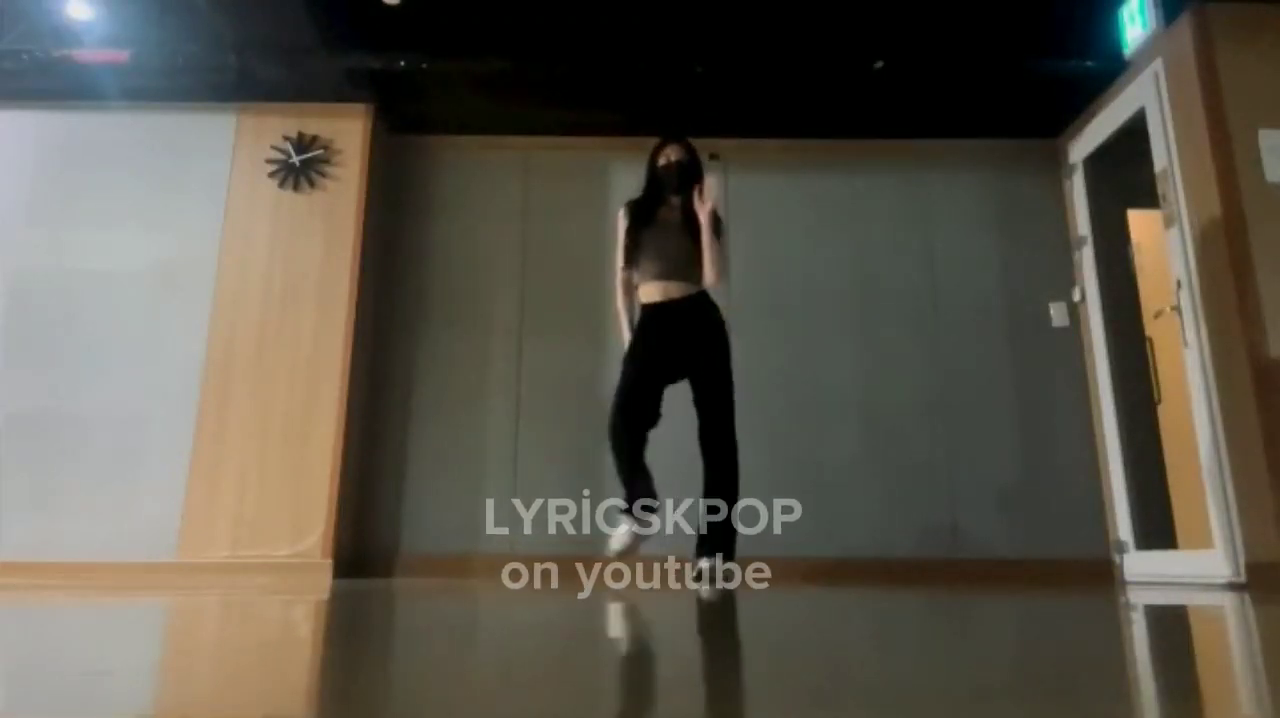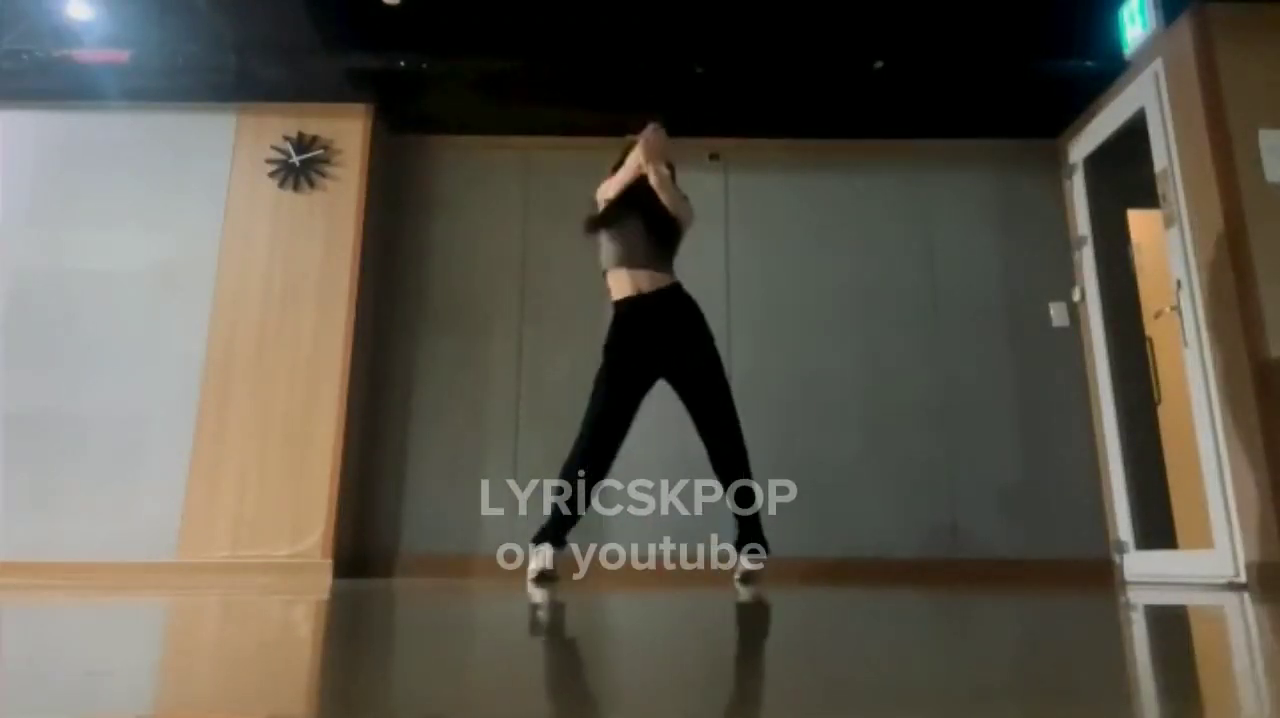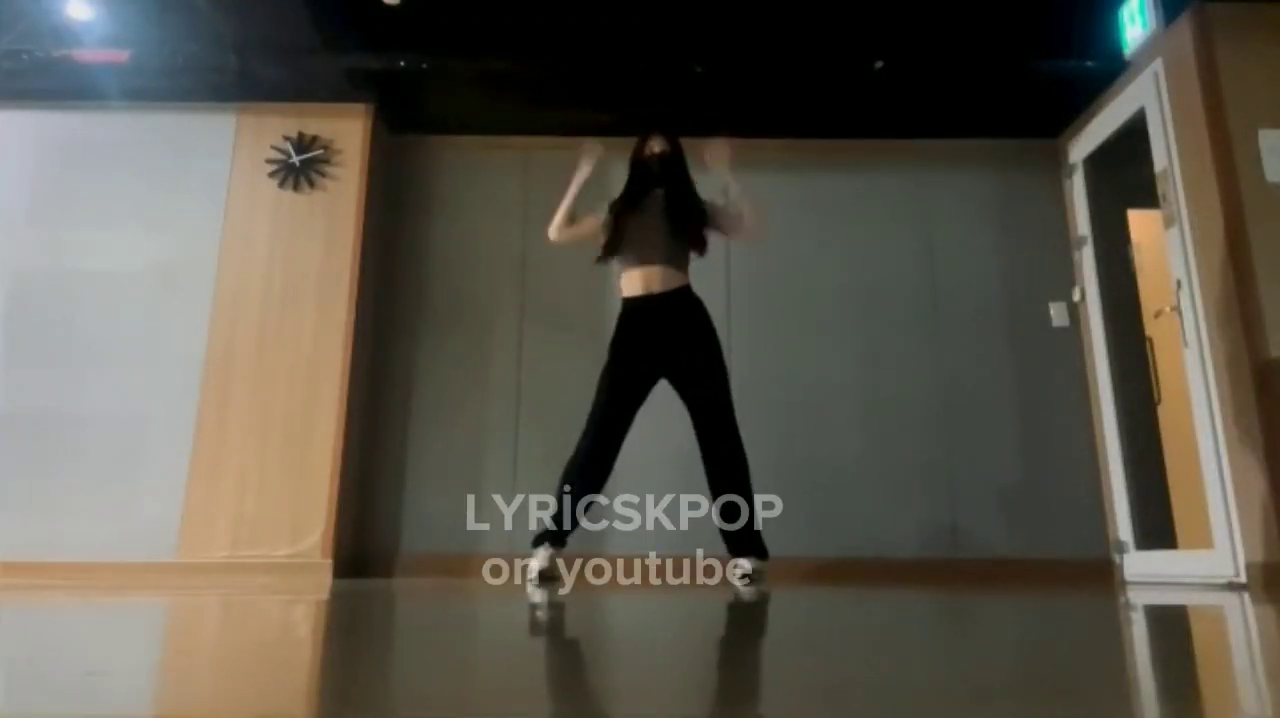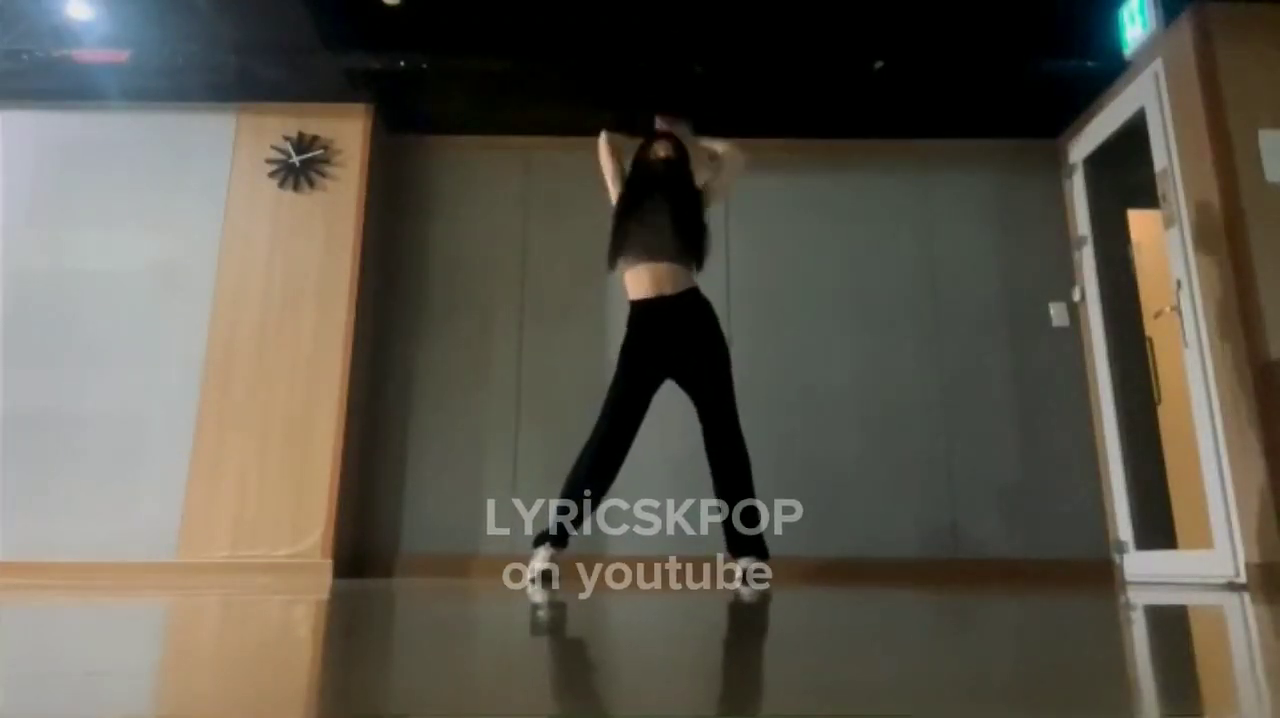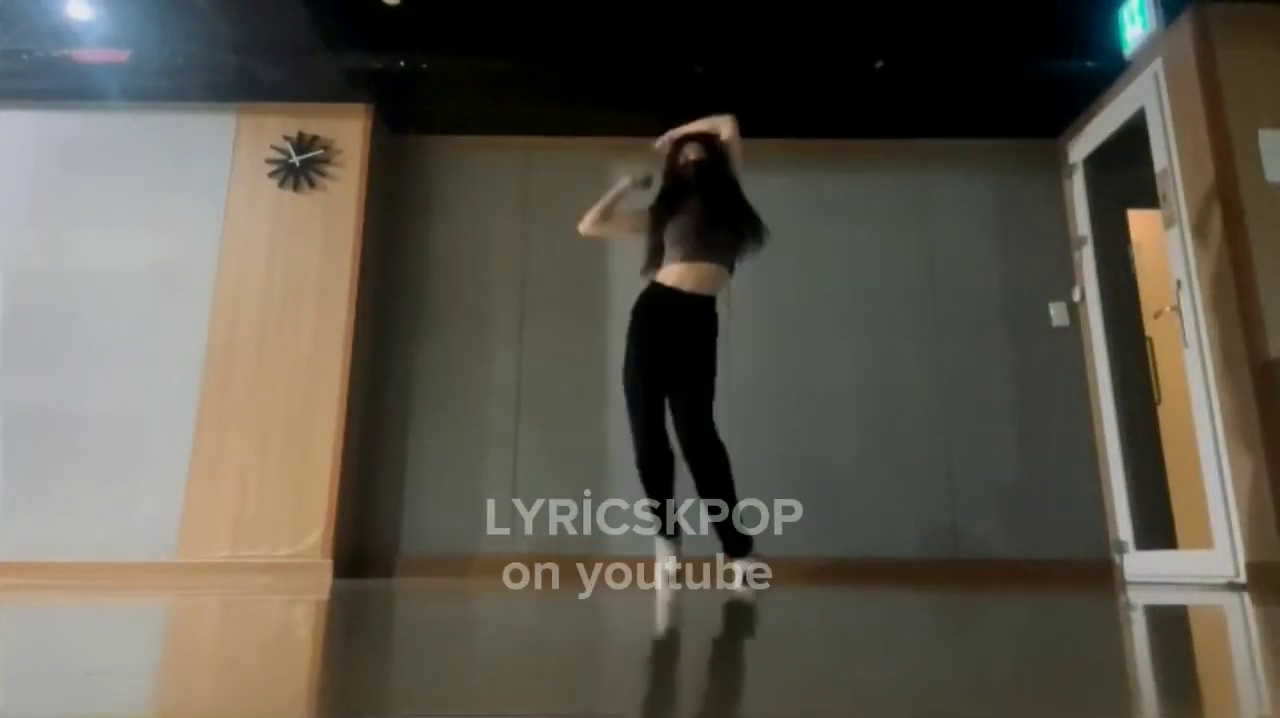
dt=0.5s
person 1, frame 1
left shoulder: (705, 216)
right shoulder: (632, 214)
left elbow: (714, 275)
right elbow: (624, 281)
left wrist: (705, 220)
right wrist: (628, 336)
left hip: (701, 324)
right hip: (654, 325)
left knee: (718, 435)
right knee: (625, 423)
left ankle: (713, 551)
right ankle: (639, 510)
person 1, frame 2
left shoulder: (675, 206)
right shoulder: (608, 195)
left elbow: (674, 202)
right elbow: (613, 187)
left wrist: (657, 165)
right wrist: (637, 160)
left hip: (677, 316)
right hip: (629, 325)
left knee: (722, 431)
right knee: (597, 436)
left ankle: (751, 547)
right ankle: (548, 544)
person 1, frame 3
left shoulder: (691, 206)
right shoulder: (620, 210)
left elbow: (746, 226)
right elbow: (558, 233)
left wrist: (724, 173)
right wrist: (582, 176)
left hip: (686, 318)
right hip: (635, 323)
left knee: (720, 434)
right knee: (599, 434)
left ankle: (747, 550)
right ankle: (549, 543)
person 1, frame 4
left shoulder: (689, 203)
right shoulder: (626, 199)
left elbow: (734, 158)
right elbow: (606, 143)
left wrist: (687, 138)
right wrist: (654, 135)
left hip: (693, 321)
right hip: (644, 327)
left knee: (723, 433)
right knee: (609, 435)
left ankle: (747, 549)
right ankle: (549, 543)
person 1, frame 5
left shoulder: (726, 199)
right shoulder: (662, 209)
left elbow: (728, 126)
right elbow: (588, 227)
left wrist: (680, 132)
right wrist: (625, 186)
left hip: (697, 321)
right hip: (654, 313)
left knee: (696, 429)
right knee: (646, 423)
left ankle: (738, 548)
right ankle: (666, 533)
